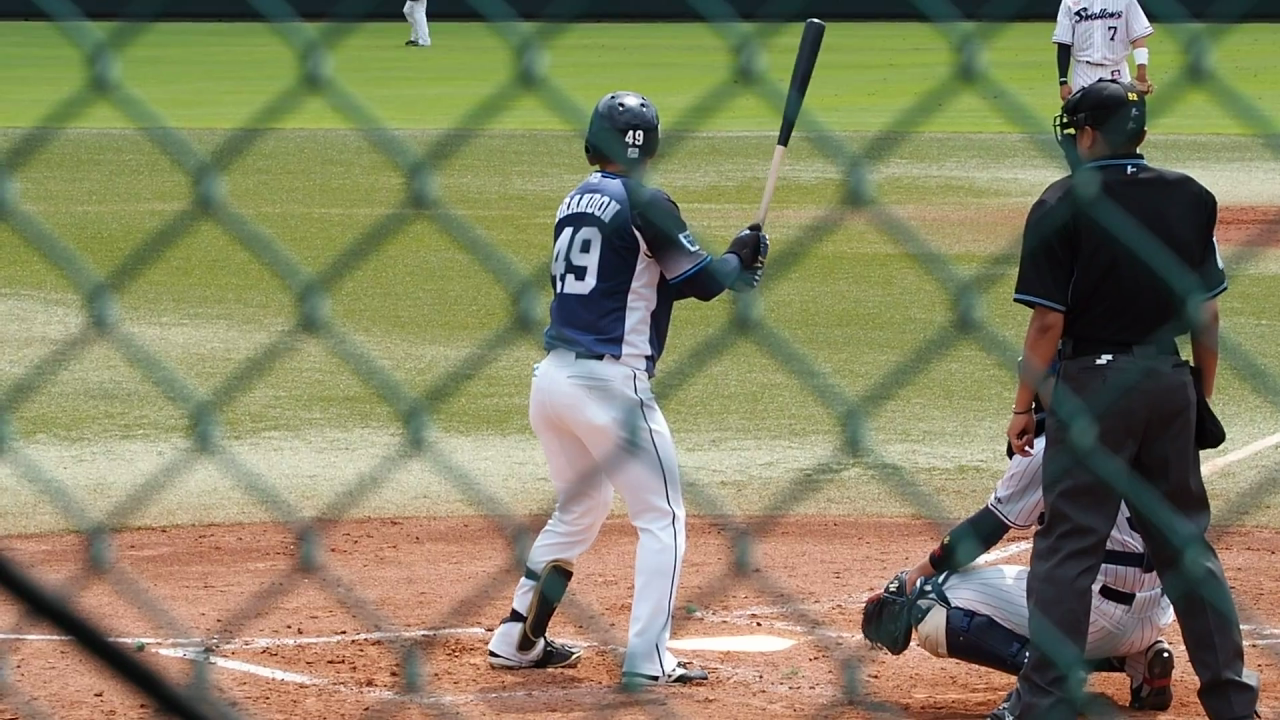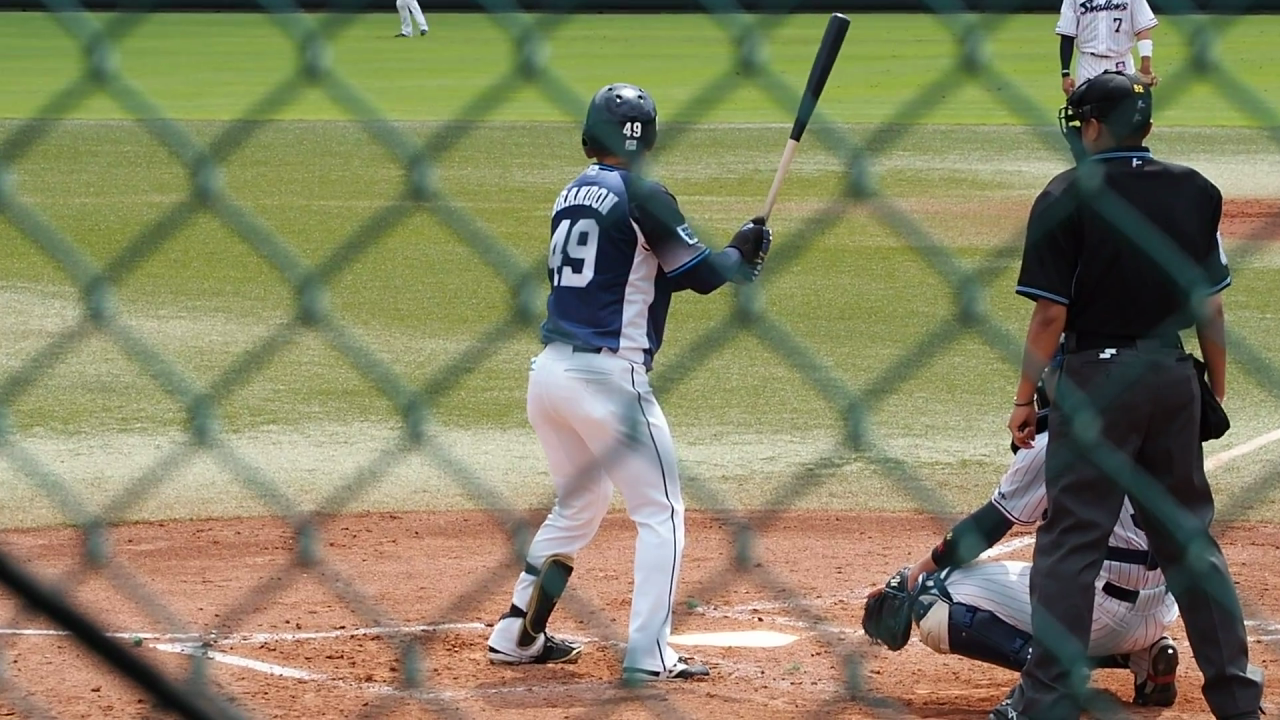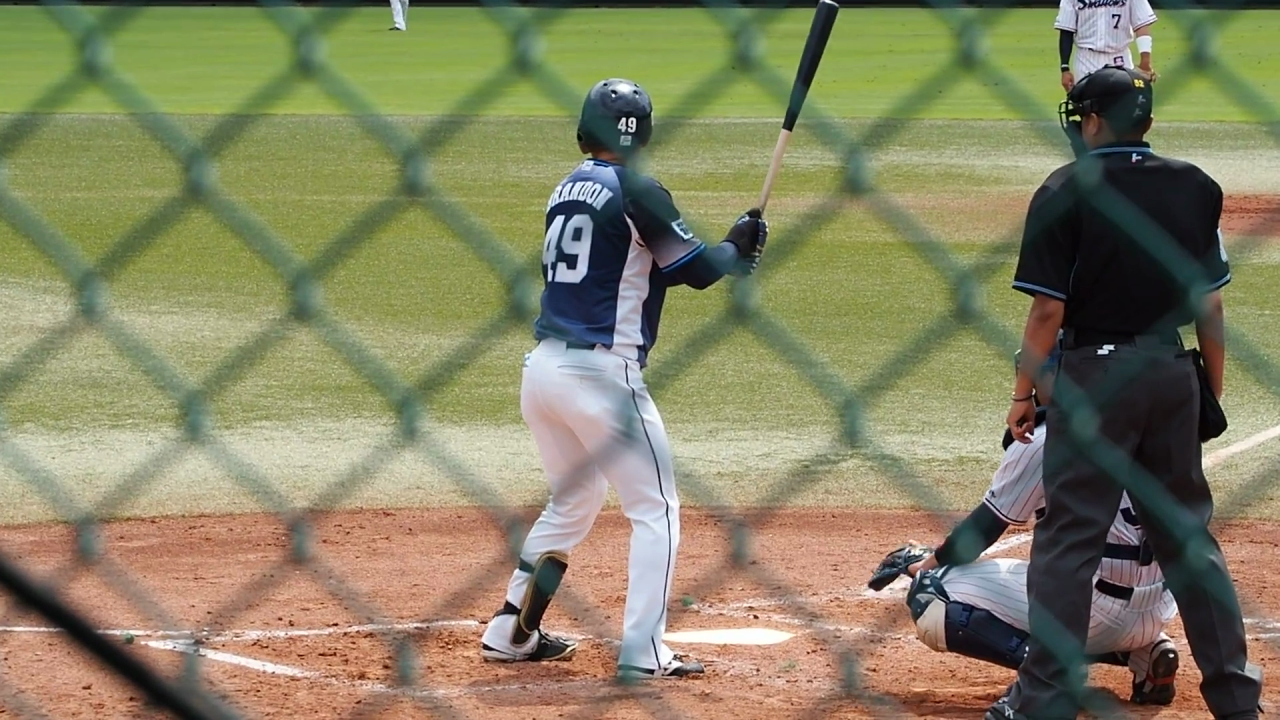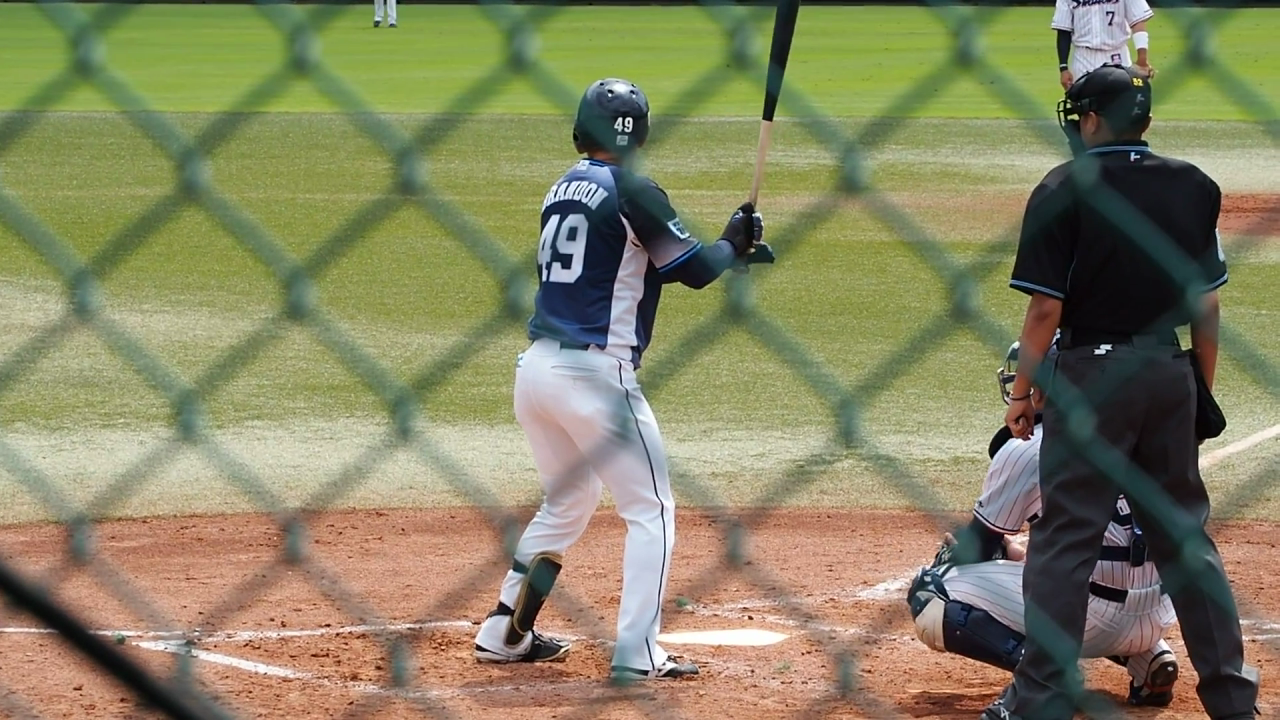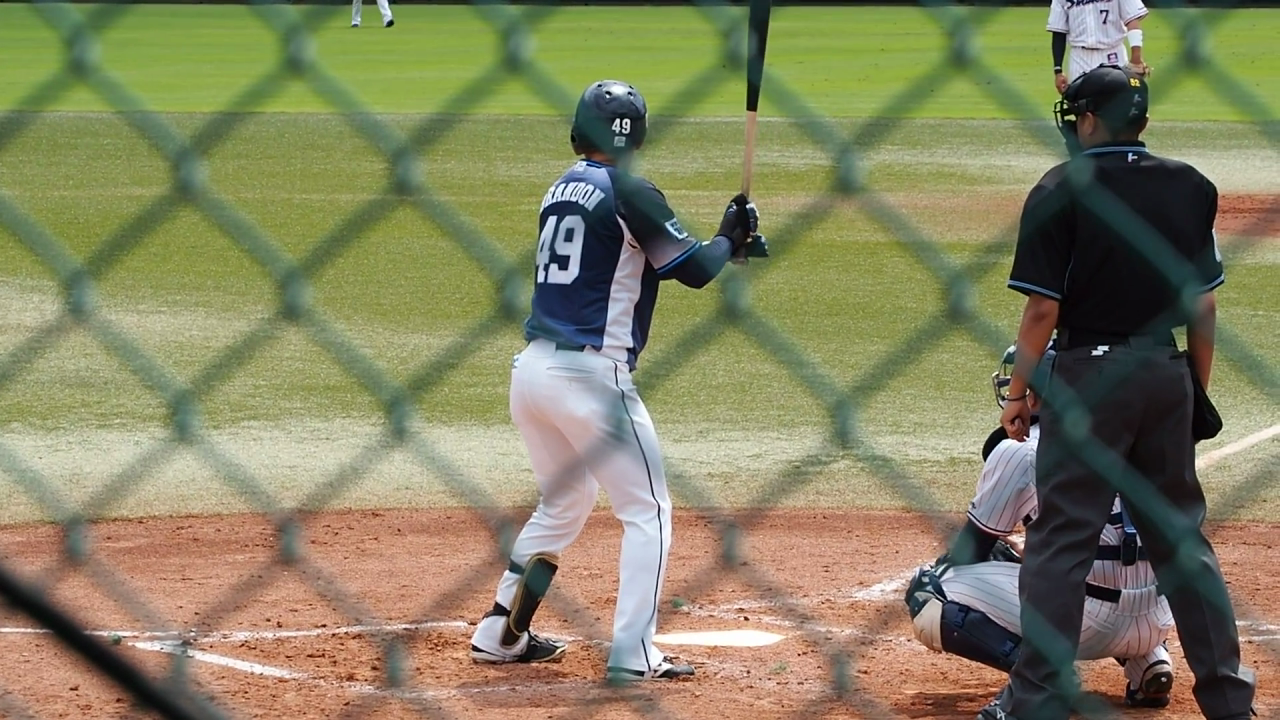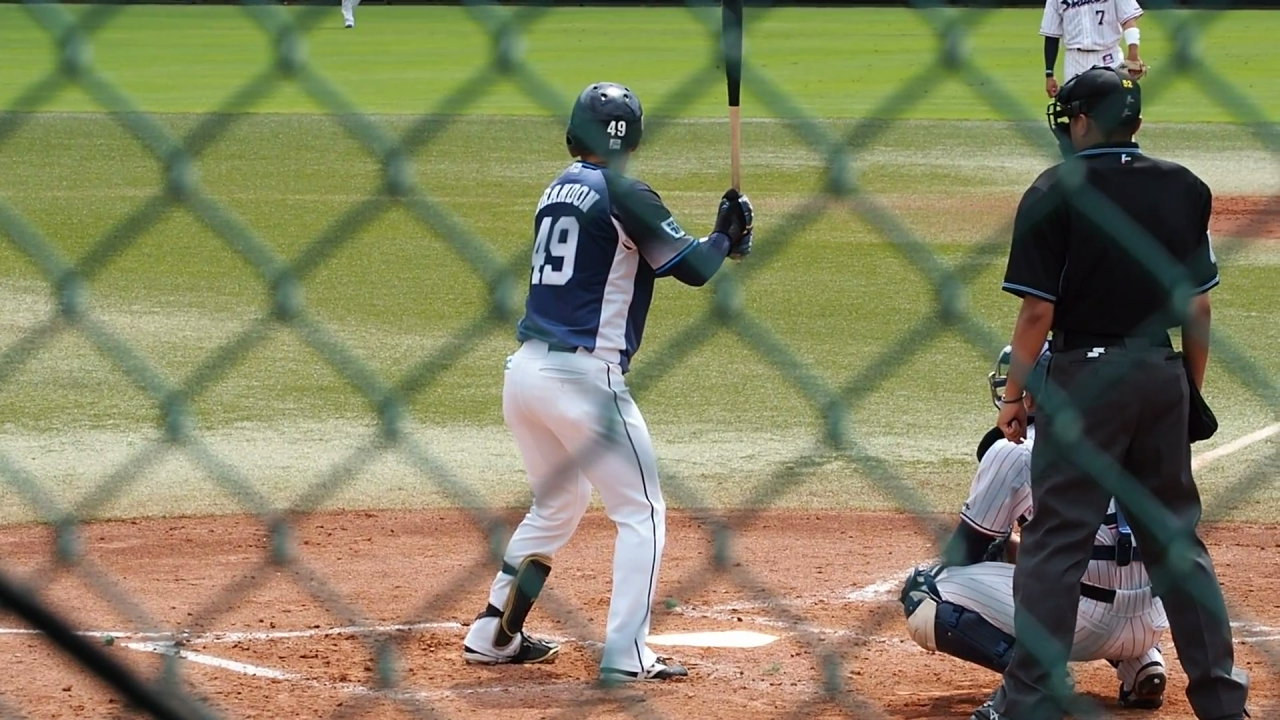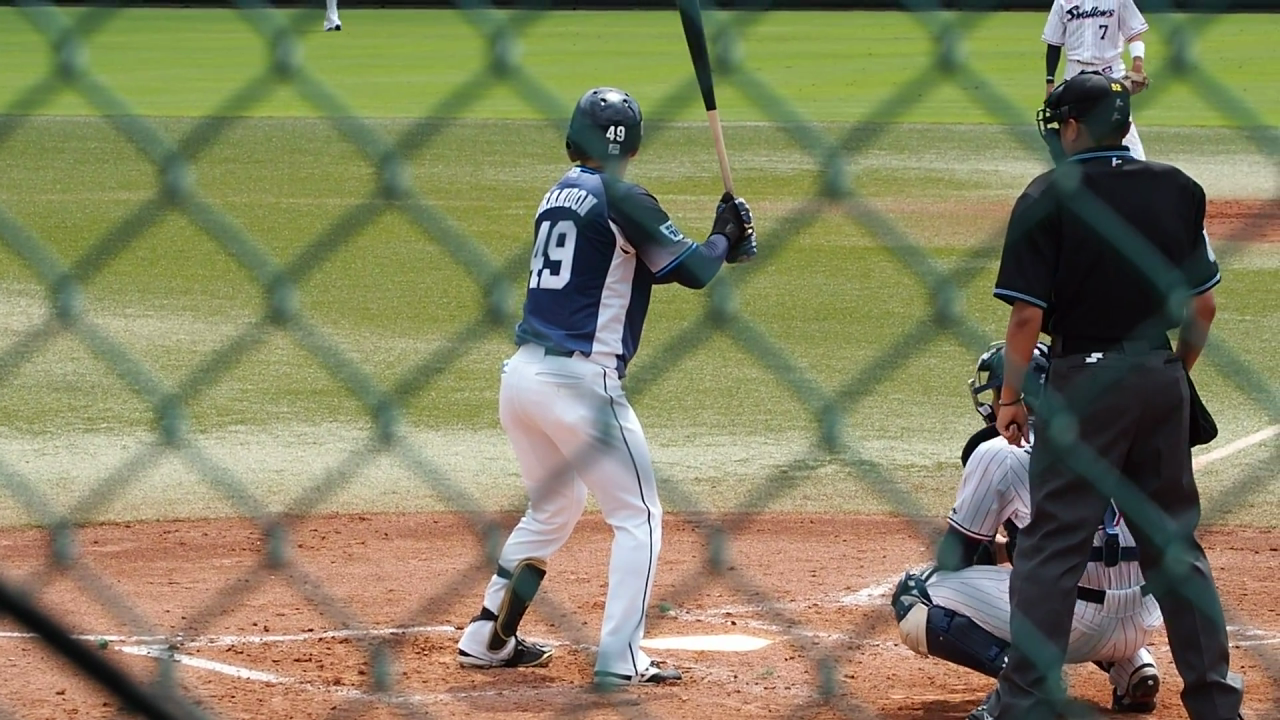
dt=0.3s
person 1, frame 1
left shoulder: (1063, 203)
right shoulder: (1190, 197)
left elbow: (1048, 319)
right elbow: (1206, 312)
left wrist: (1023, 404)
right wrist: (1201, 399)
left hip: (1095, 382)
right hip: (1169, 380)
left knee: (1067, 546)
right knee: (1185, 540)
person 1, frame 2
left shoulder: (1068, 196)
right shoulder: (1196, 191)
left elbow: (1051, 314)
right elbow: (1211, 305)
left wrist: (1024, 399)
right wrist: (1216, 391)
left hip: (1098, 376)
right hip: (1174, 375)
left knee: (1071, 540)
right knee: (1188, 535)
person 1, frame 3
left shoulder: (1066, 190)
right shoulder: (1196, 186)
left elbow: (1048, 309)
right elbow: (1209, 301)
left wrist: (1023, 392)
right wrist: (1212, 390)
left hip: (1095, 373)
right hip: (1173, 371)
left knee: (1069, 537)
right knee: (1188, 531)
person 1, frame 4
left shoulder: (1064, 189)
right shoulder: (1194, 186)
left elbow: (1046, 308)
right elbow: (1206, 302)
left wrist: (1021, 391)
right wrist: (1203, 391)
left hip: (1092, 373)
right hip: (1170, 372)
left knee: (1065, 538)
right knee: (1184, 532)
person 1, frame 5
left shoulder: (1062, 188)
right shoulder: (1190, 186)
left elbow: (1043, 307)
right elbow: (1203, 303)
left wrist: (1017, 391)
right wrist: (1197, 390)
left hip: (1089, 373)
right hip: (1166, 373)
left knee: (1061, 538)
right knee: (1181, 533)
person 1, frame 6
left shoulder: (1055, 190)
right shoulder: (1185, 188)
left elbow: (1038, 309)
right elbow: (1198, 305)
left wrist: (1014, 393)
right wrist: (1192, 390)
left hip: (1085, 376)
right hip: (1162, 374)
left knee: (1056, 539)
right knee: (1175, 535)
person 1, frame 7
left shoulder: (1048, 196)
right shoulder: (1178, 189)
left elbow: (1028, 313)
right elbow: (1204, 304)
left wrist: (1011, 397)
left hip: (1085, 379)
right hip: (1162, 379)
left knee: (1053, 544)
right knee: (1174, 540)
person 2, frame 1
left shoulder: (574, 201)
right shoulder: (644, 203)
right elbow: (703, 283)
left wrist: (728, 265)
right wrist: (740, 257)
left hip: (553, 376)
right hip: (609, 383)
left knee: (577, 512)
right knee: (662, 519)
left ankle: (517, 639)
right ankle: (648, 660)
person 2, frame 2
left shoulder: (571, 194)
right shoulder: (642, 196)
right elbow: (701, 276)
left wrist: (724, 262)
right wrist: (742, 250)
left hip: (550, 370)
right hip: (607, 377)
left knee: (576, 506)
right knee: (661, 513)
left ankle: (517, 634)
right ankle: (648, 656)
person 2, frame 3
left shoulder: (566, 189)
right shoulder: (636, 191)
right elbow: (697, 270)
left wrist: (727, 252)
right wrist: (737, 245)
left hip: (543, 367)
right hip: (600, 372)
left knee: (571, 503)
right knee: (655, 510)
left ankle: (510, 631)
right ankle: (643, 653)
person 2, frame 4
left shoulder: (561, 188)
right shoulder: (632, 192)
right elbow: (694, 270)
left wrist: (728, 249)
right wrist: (734, 241)
left hip: (537, 367)
right hip: (594, 373)
left knee: (565, 504)
right knee: (650, 511)
left ankle: (504, 633)
right ankle: (637, 654)
person 2, frame 5
left shoulder: (560, 189)
right shoulder: (629, 193)
right elbow: (695, 269)
left wrist: (728, 243)
right wrist: (729, 235)
left hip: (532, 368)
right hip: (590, 374)
left knee: (561, 504)
right knee: (647, 511)
left ankle: (500, 633)
right ankle: (633, 655)
person 2, frame 6
left shoulder: (557, 190)
right shoulder: (625, 196)
right elbow: (693, 269)
left wrist: (717, 240)
right wrist: (725, 233)
left hip: (526, 369)
right hip: (583, 376)
left knee: (555, 506)
right knee: (642, 512)
left ankle: (492, 633)
right ankle: (626, 655)
person 2, frame 7
left shoulder: (558, 194)
right shoulder: (622, 200)
right elbow: (693, 271)
left wrist: (720, 244)
right wrist: (724, 236)
left hip: (523, 374)
right hip: (578, 380)
left knee: (551, 510)
right knee: (638, 516)
left ankle: (488, 638)
right ankle: (621, 660)
person 3, frame 1
left shoulder: (1048, 450)
left elbow: (982, 531)
left wrist: (912, 579)
left hip: (1098, 613)
right hip: (1153, 616)
left knee: (930, 601)
right ankle: (1139, 658)
person 3, frame 2
left shoulder: (1052, 444)
left elbow: (985, 527)
left wrist: (916, 573)
left hip: (1103, 610)
right hip: (1157, 613)
left knee: (932, 595)
right ankle: (1143, 654)
person 3, frame 3
left shoulder: (1040, 442)
left elbow: (982, 531)
left wrist: (926, 566)
left hip: (1098, 611)
right hip: (1156, 612)
left knee: (929, 594)
right ankle: (1146, 652)
person 3, frame 4
left shoulder: (1025, 448)
left elbow: (979, 544)
left wrist: (947, 565)
right wrist: (1024, 557)
left hip: (1094, 615)
right hip: (1157, 617)
left knee: (930, 593)
right ankle: (1147, 658)
person 3, frame 5
left shoulder: (1019, 448)
left elbow: (971, 550)
left hip: (1088, 618)
right hip: (1155, 620)
left knee: (927, 592)
right ankle: (1147, 660)
person 3, frame 6
left shoulder: (1014, 450)
left elbow: (964, 552)
left hip: (1082, 622)
right hip: (1149, 623)
left knee: (924, 592)
right ankle: (1140, 662)
person 3, frame 7
left shoulder: (996, 453)
left elbow: (953, 559)
right wrist: (1002, 548)
left hip: (1071, 622)
right hip: (1140, 623)
left knee: (915, 598)
right ankle: (1132, 665)
